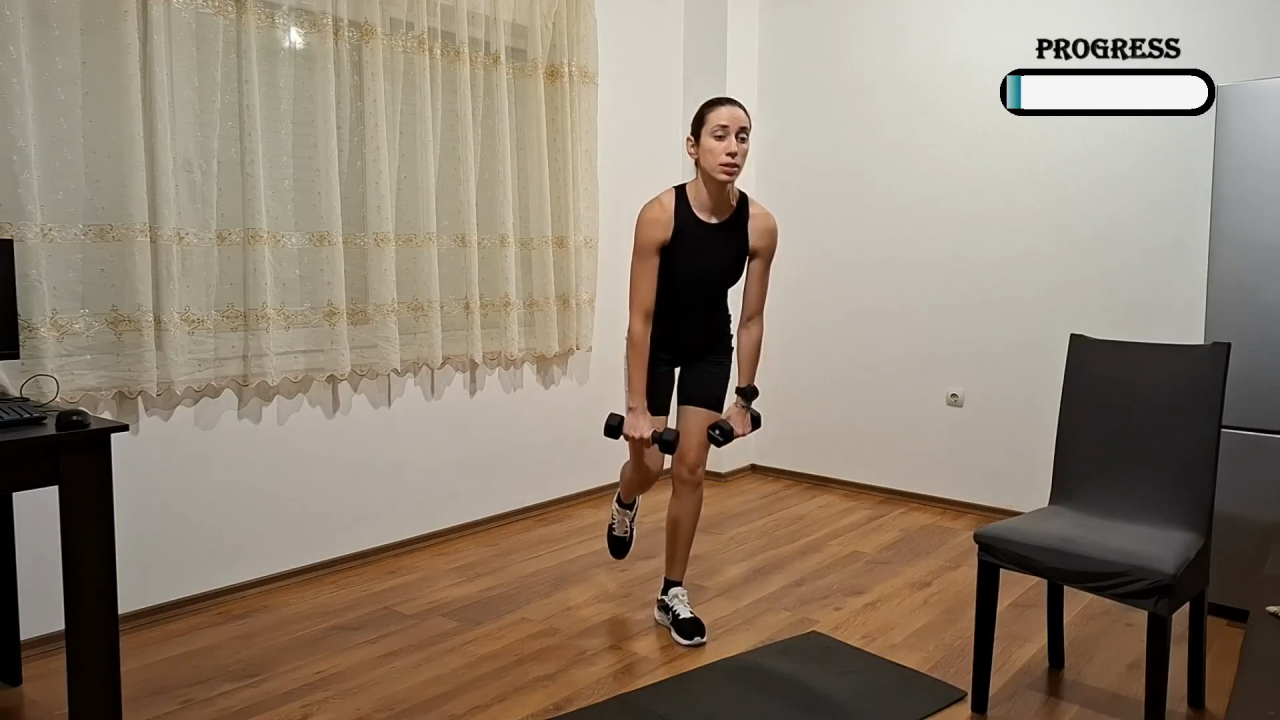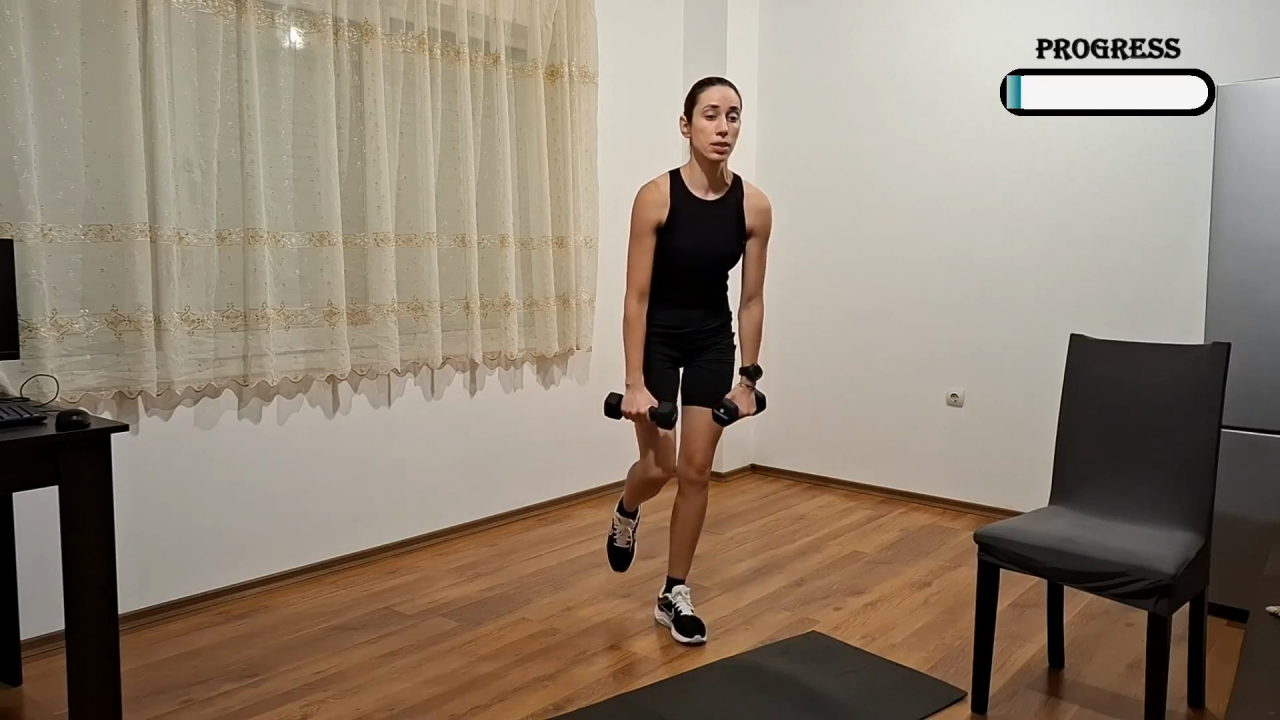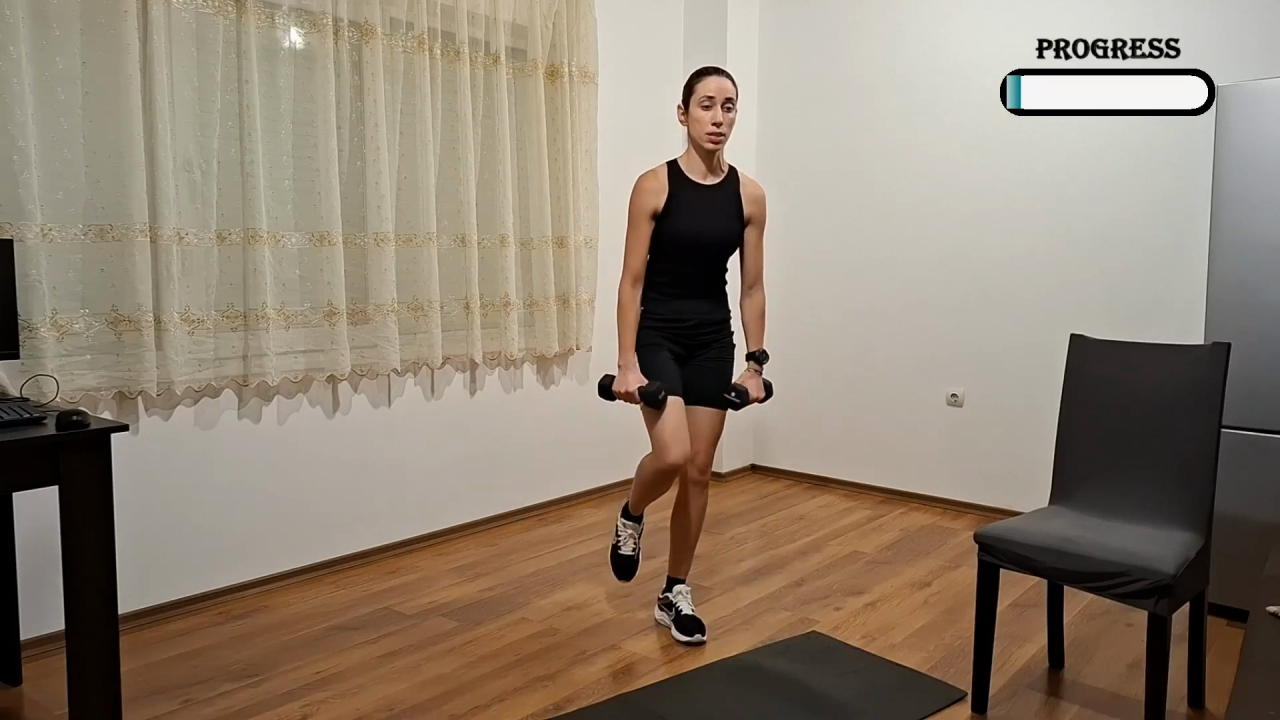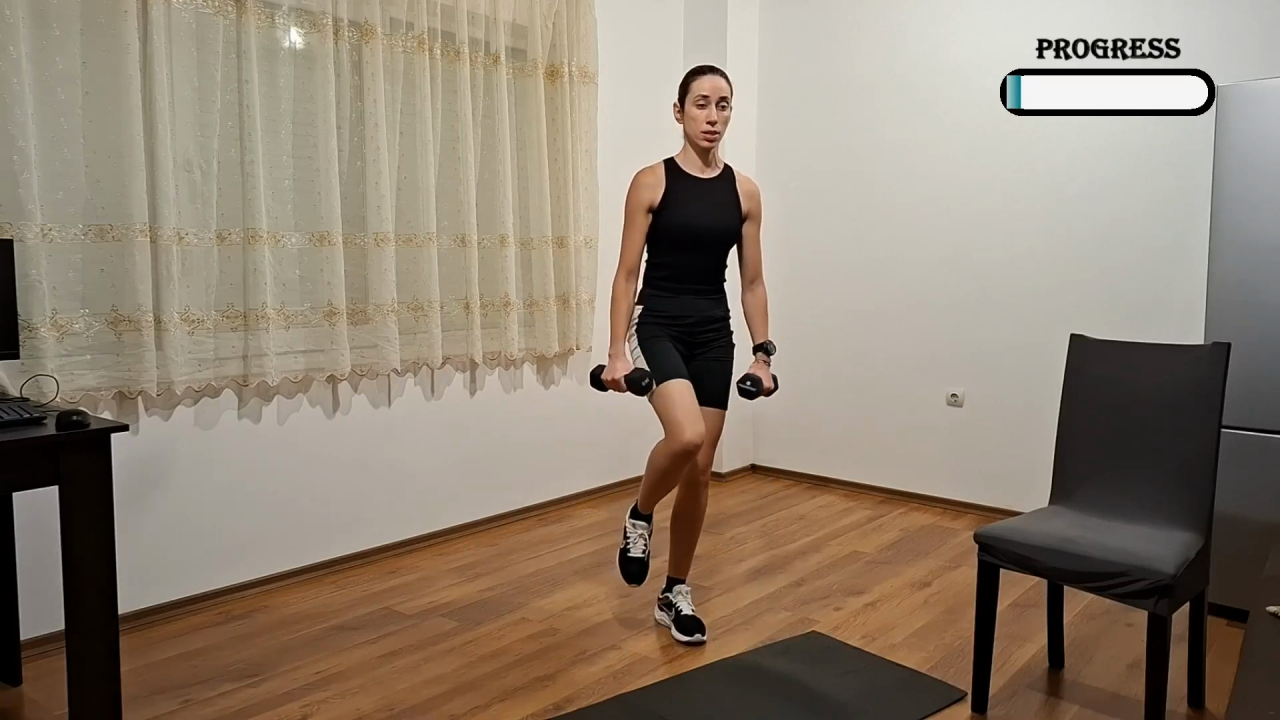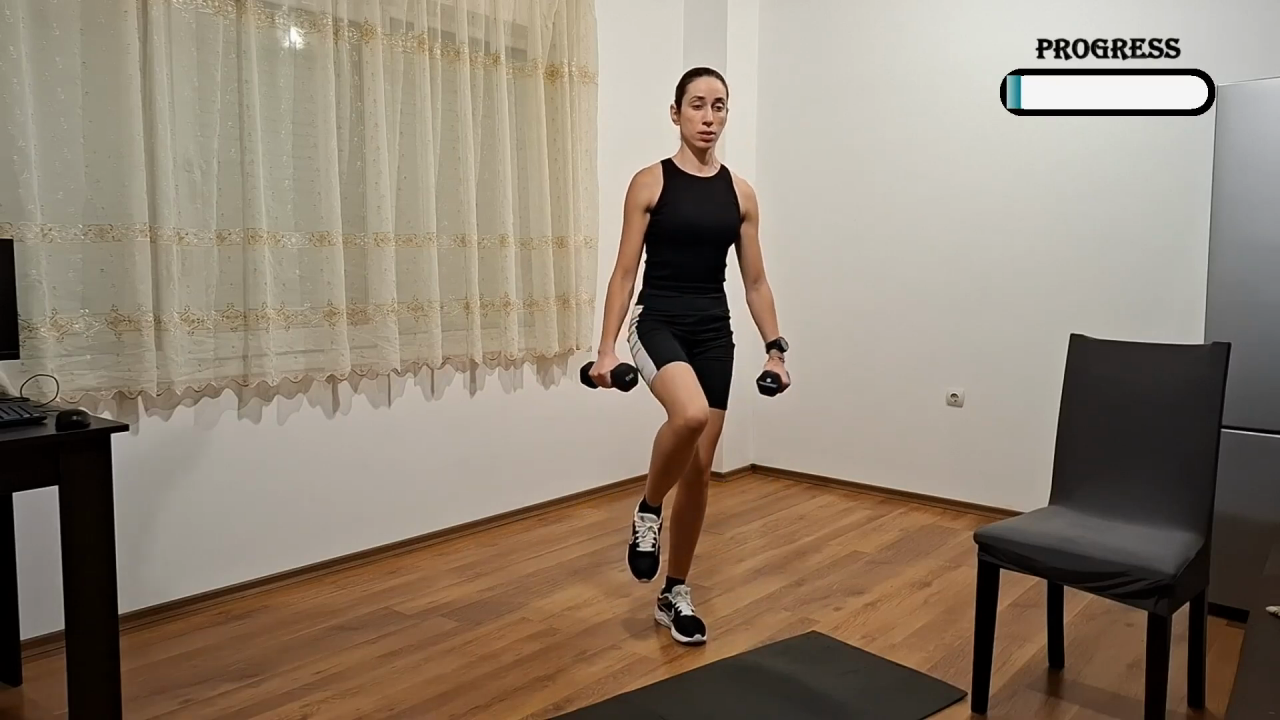
dt=0.2s
person 1, frame 1
left shoulder: (760, 224)
right shoulder: (659, 214)
left elbow: (751, 319)
right elbow: (640, 318)
left wrist: (743, 397)
right wrist: (636, 406)
left hip: (710, 347)
right hip: (658, 344)
left knee: (690, 472)
right knee: (647, 464)
left ankle: (672, 596)
right ankle: (624, 504)
person 1, frame 2
left shoulder: (754, 205)
right shoulder: (656, 196)
left elbow: (751, 299)
right elbow: (636, 296)
left wrist: (748, 375)
right wrist: (635, 382)
left hip: (712, 341)
right hip: (659, 338)
left knee: (697, 470)
right knee: (659, 467)
left ankle: (675, 595)
right ankle: (626, 511)
person 1, frame 3
left shoulder: (748, 194)
right shoulder: (654, 185)
left elbow: (752, 286)
right elbow: (631, 281)
left wrist: (755, 360)
right wrist: (626, 364)
left hip: (713, 336)
right hip: (658, 331)
left knee: (698, 470)
right knee: (672, 454)
left ankle: (675, 594)
right ankle: (631, 514)
person 1, frame 4
left shoulder: (744, 190)
right shoulder: (651, 181)
left elbow: (752, 281)
right elbow: (627, 273)
left wrist: (763, 351)
right wrist: (616, 351)
left hip: (714, 333)
right hip: (658, 326)
left knee: (699, 470)
right knee: (686, 435)
left ankle: (675, 594)
right ankle: (640, 514)
person 1, frame 5
left shoulder: (739, 191)
right shoulder: (650, 181)
left elbow: (755, 280)
right elbow: (625, 271)
left wrist: (774, 346)
right wrist: (605, 347)
left hip: (713, 331)
right hip: (658, 323)
left knee: (699, 469)
right knee: (689, 414)
left ankle: (675, 595)
right ankle: (648, 509)
